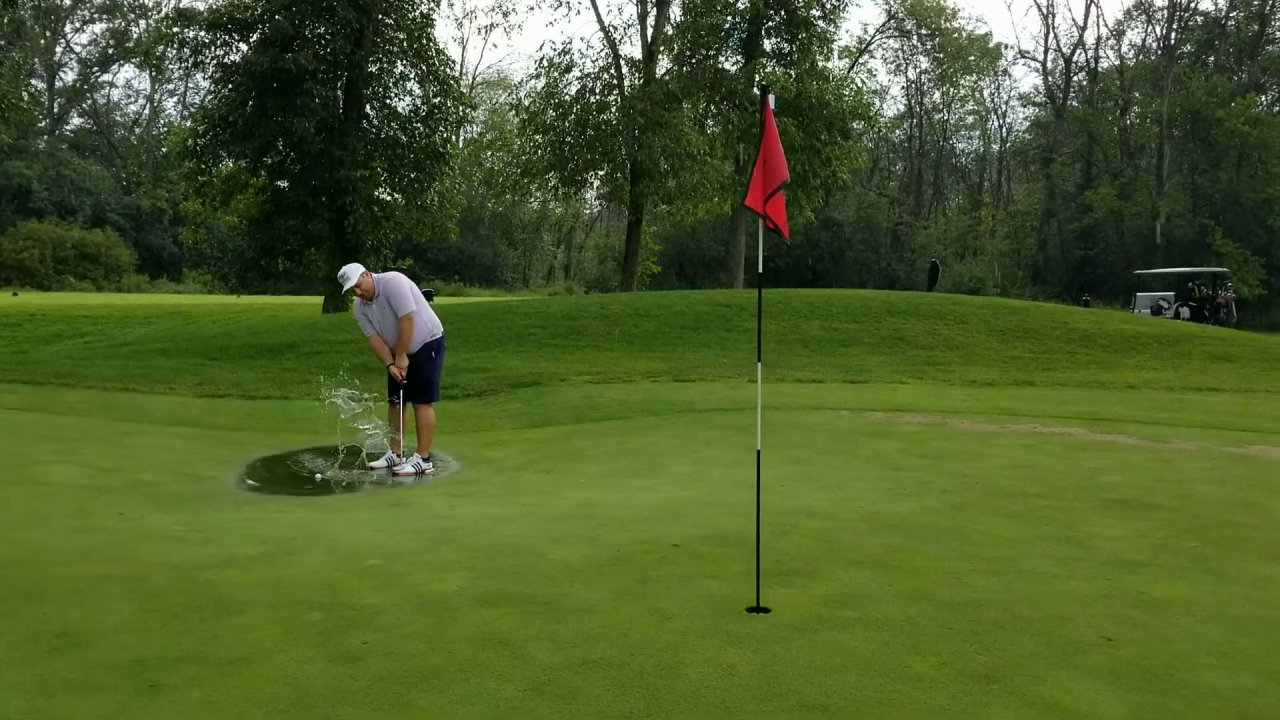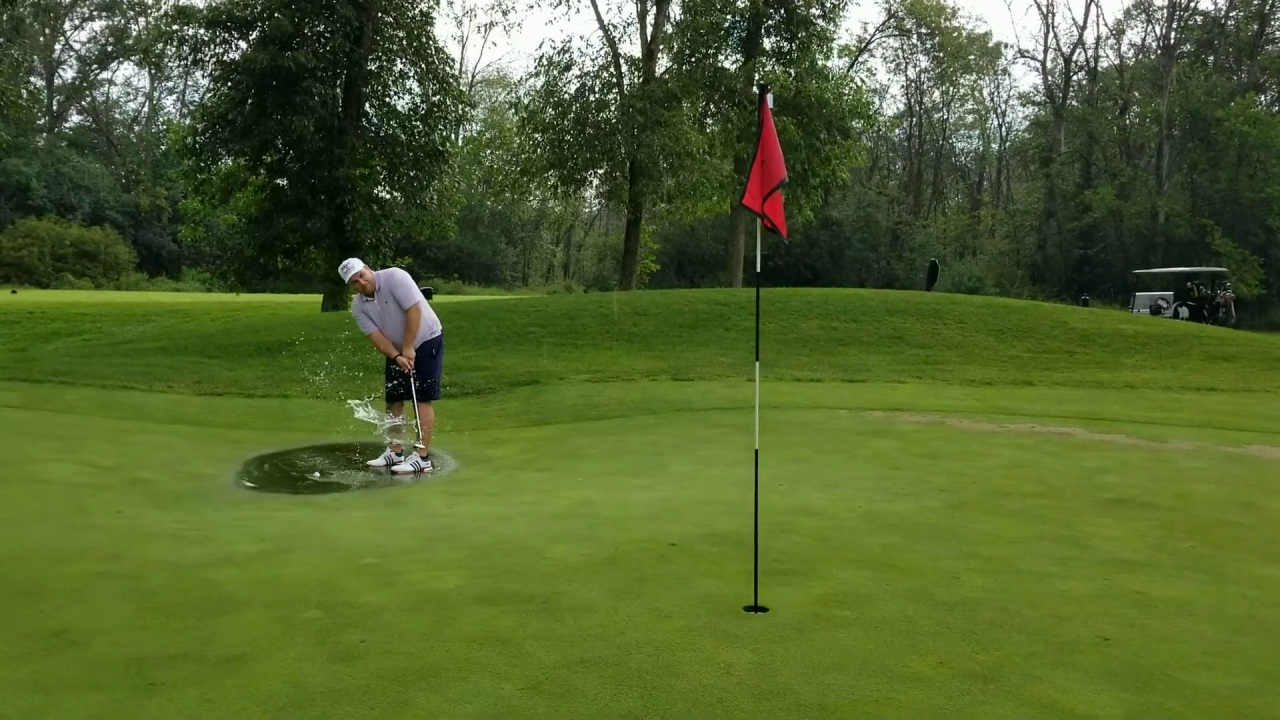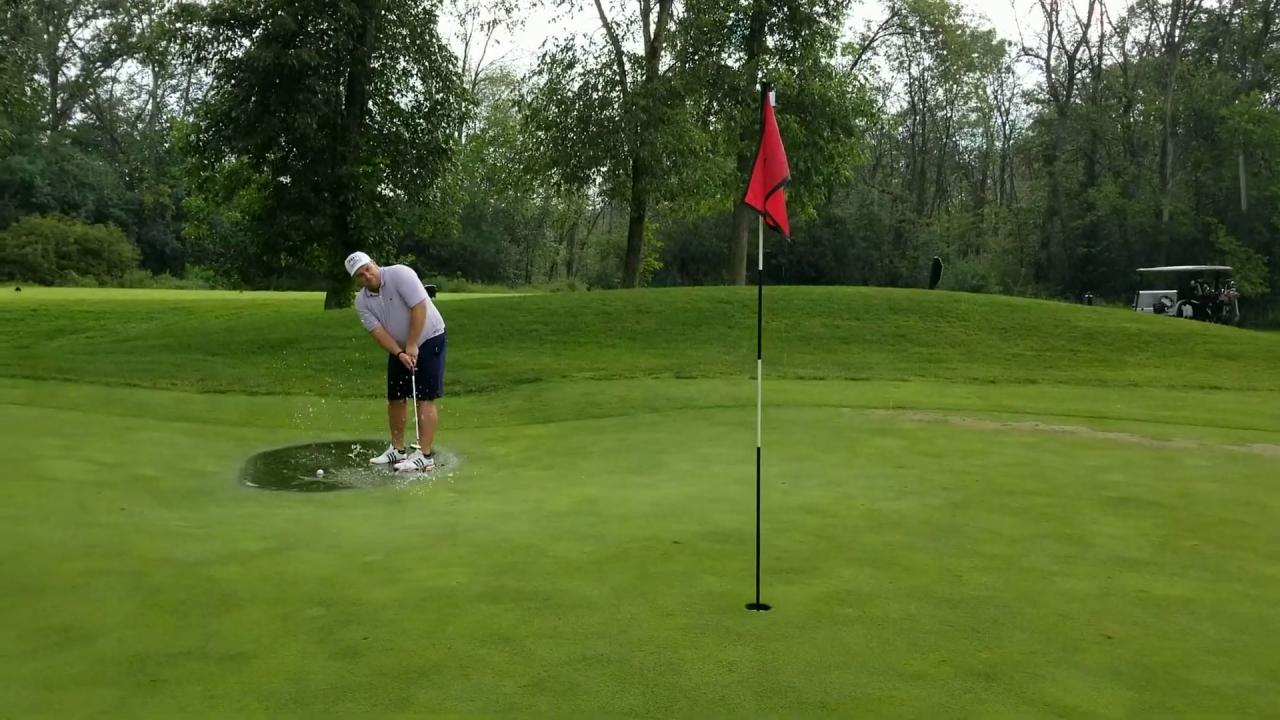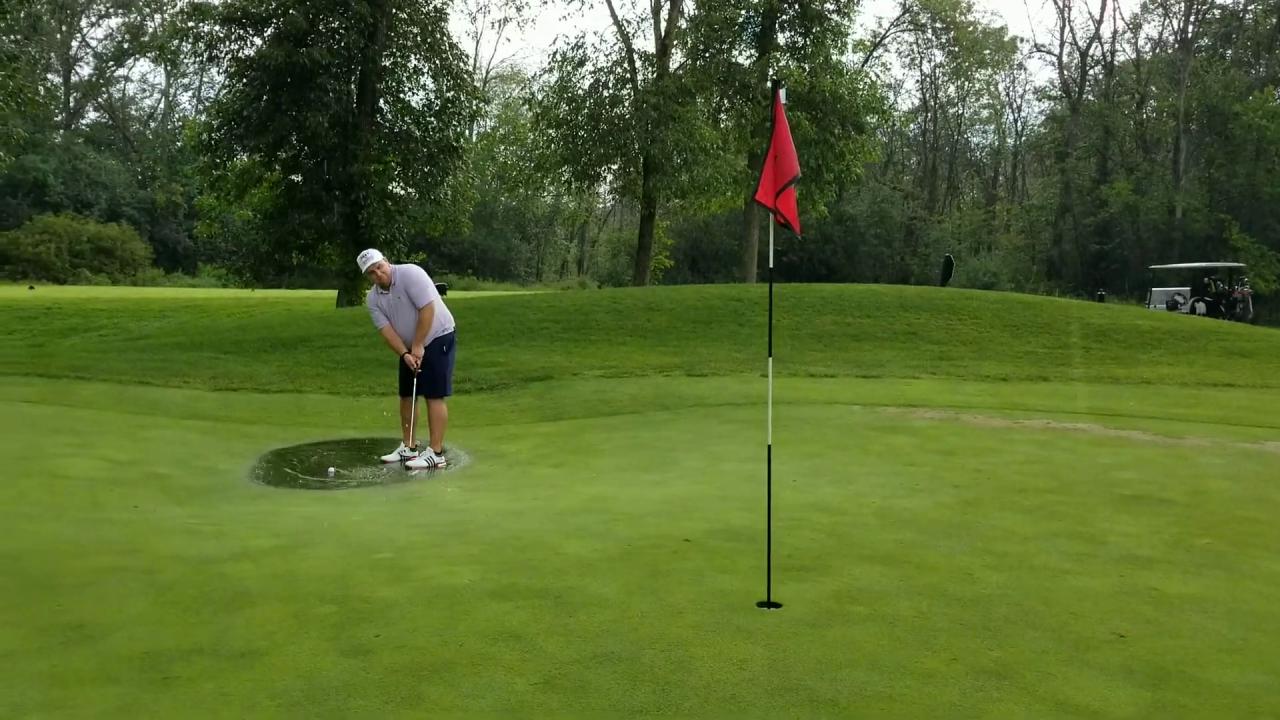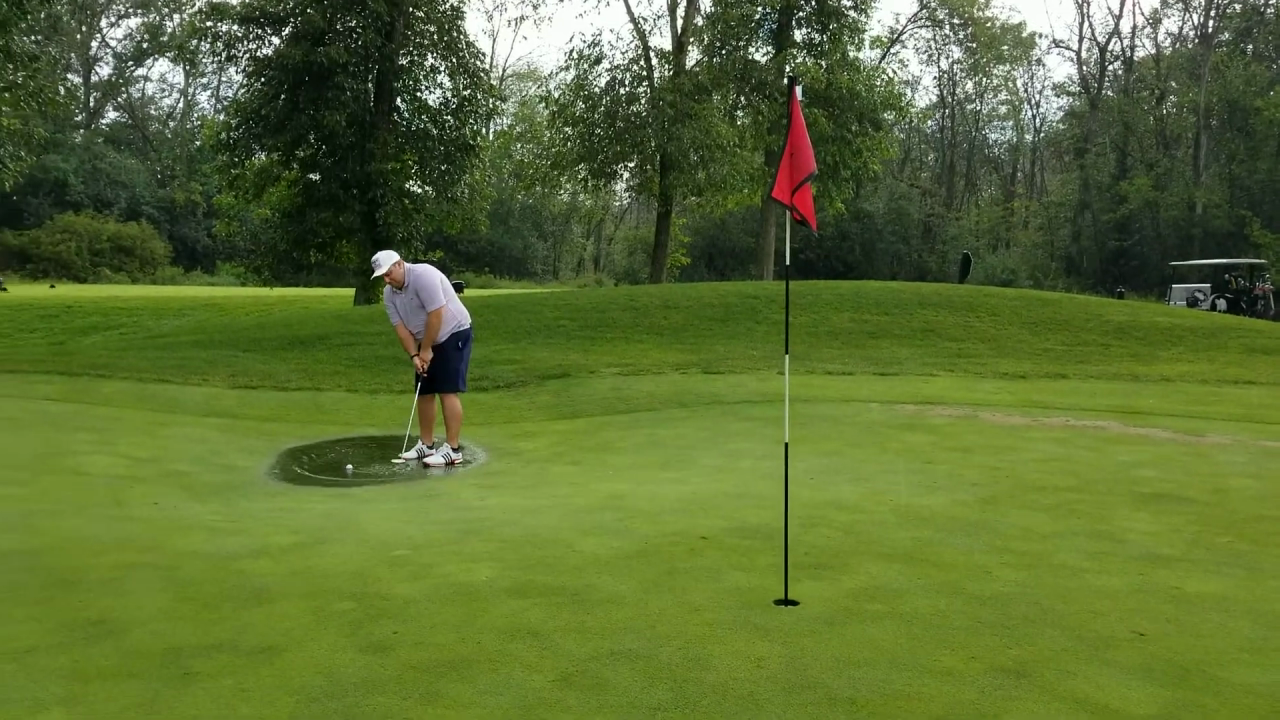
dt=0.2s
person 1, frame 1
left shoulder: (392, 282)
right shoulder: (360, 305)
left elbow: (407, 320)
right elbow: (374, 338)
left wrist: (401, 357)
right wrist: (390, 364)
left hip: (427, 345)
right hip: (401, 353)
left knee: (422, 402)
right knee: (396, 402)
left ankle: (423, 459)
right ankle: (396, 454)
person 1, frame 2
left shoulder: (394, 278)
right shoulder: (358, 305)
left elbow: (414, 310)
right elbow: (375, 335)
left wrist: (408, 348)
right wrist: (397, 356)
left hip: (426, 343)
right hip: (397, 352)
left knee: (422, 400)
right knee: (393, 401)
left ankle: (422, 458)
right ankle: (394, 452)
person 1, frame 3
left shoulder: (400, 274)
right shoulder: (362, 301)
left elbow: (419, 308)
right elbow: (378, 331)
left wrist: (412, 345)
right wrist: (399, 353)
left hip: (428, 341)
right hip: (399, 349)
left knee: (424, 398)
right knee: (395, 399)
left ankle: (425, 455)
right ankle: (397, 450)
person 1, frame 4
left shoulder: (410, 274)
right shoulder: (372, 298)
left elbow: (427, 309)
right elbow: (386, 329)
left wrist: (419, 346)
right wrist: (405, 353)
left hip: (438, 339)
right hip: (409, 347)
left knee: (434, 396)
right knee: (406, 396)
left ankle: (436, 453)
right ankle: (409, 448)
person 1, frame 5
left shoulder: (424, 275)
right shoulder: (389, 294)
left elbow: (436, 314)
right elbow: (400, 327)
left wrist: (426, 349)
right wrist: (414, 355)
left hip: (454, 335)
right hip: (426, 345)
left knee: (448, 392)
right knee: (424, 393)
left ankle: (452, 449)
right ankle: (426, 445)
